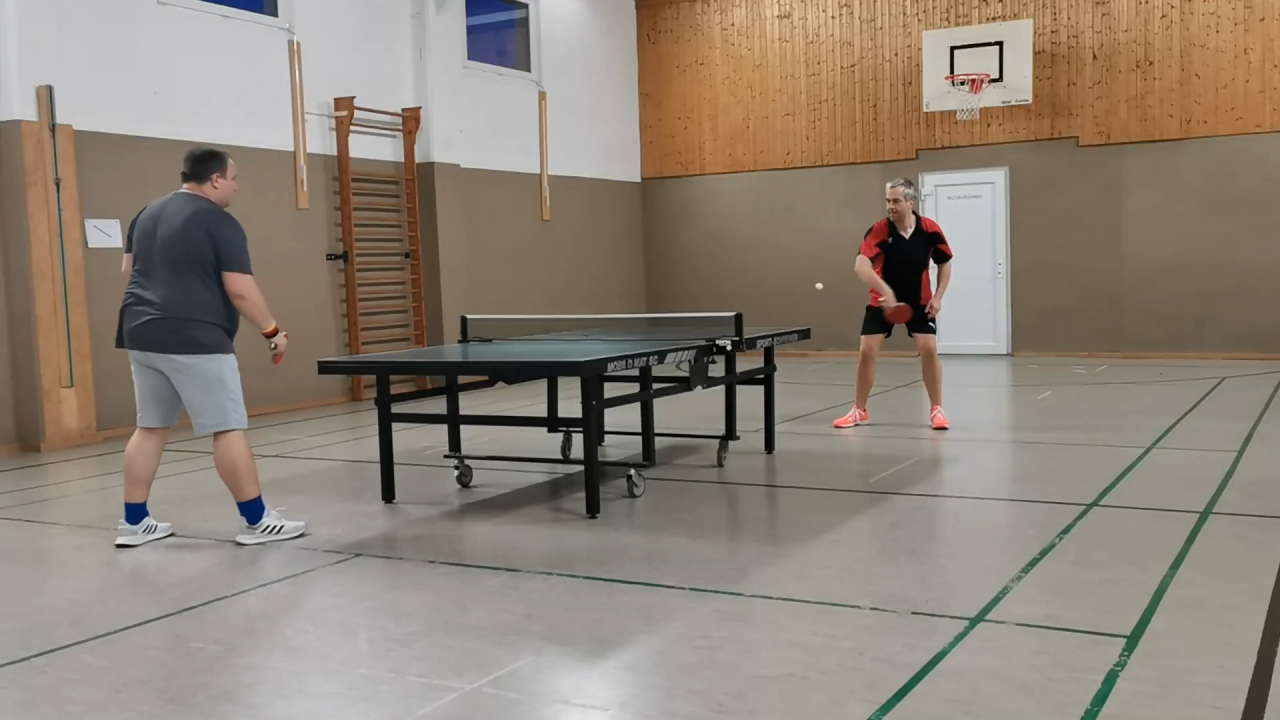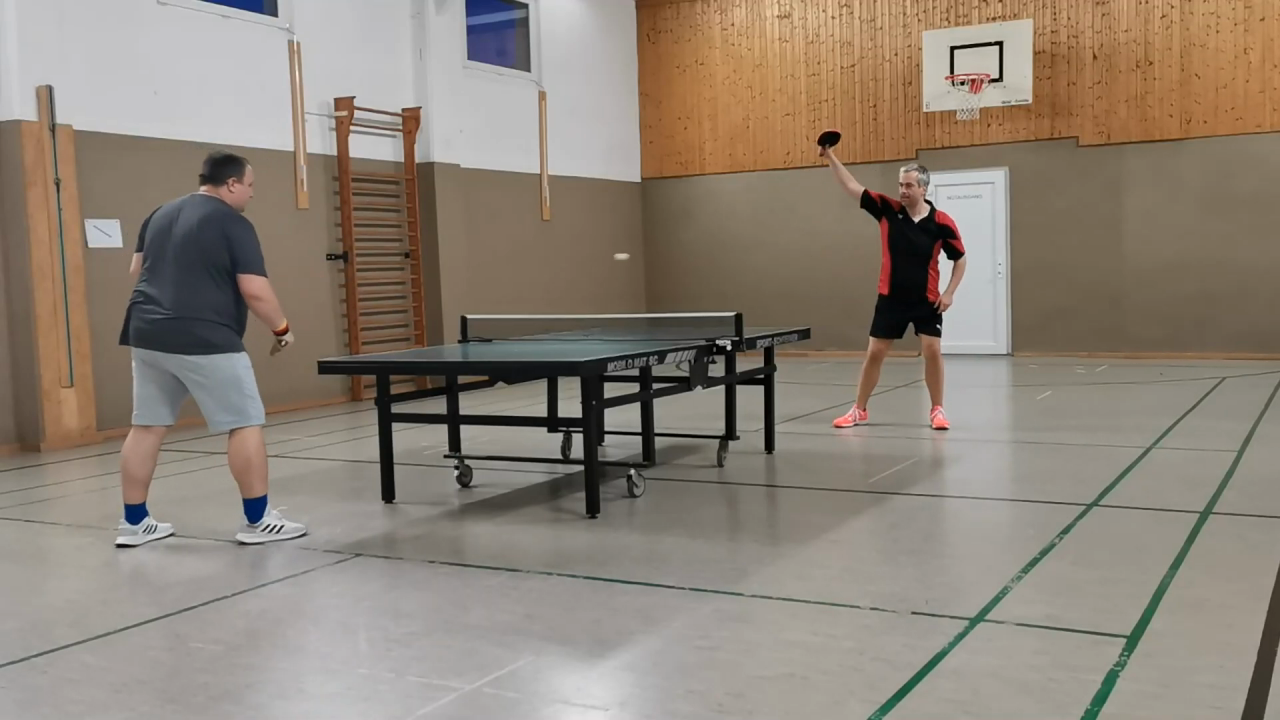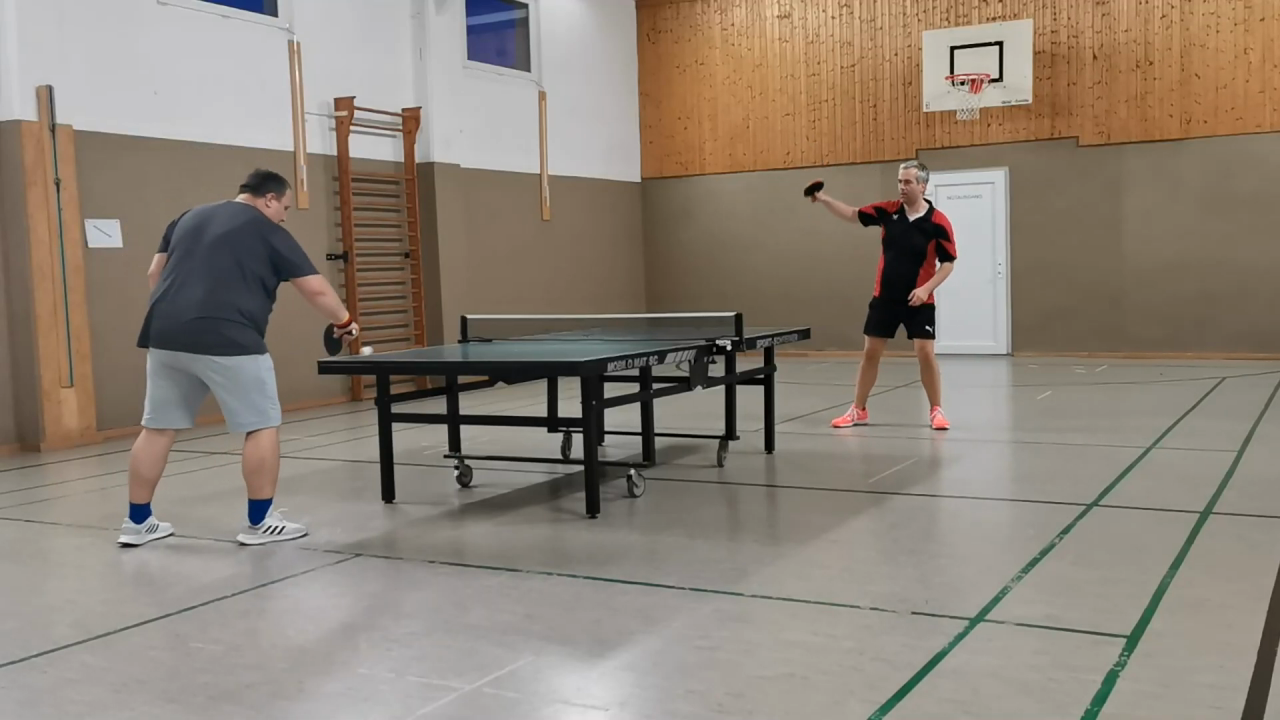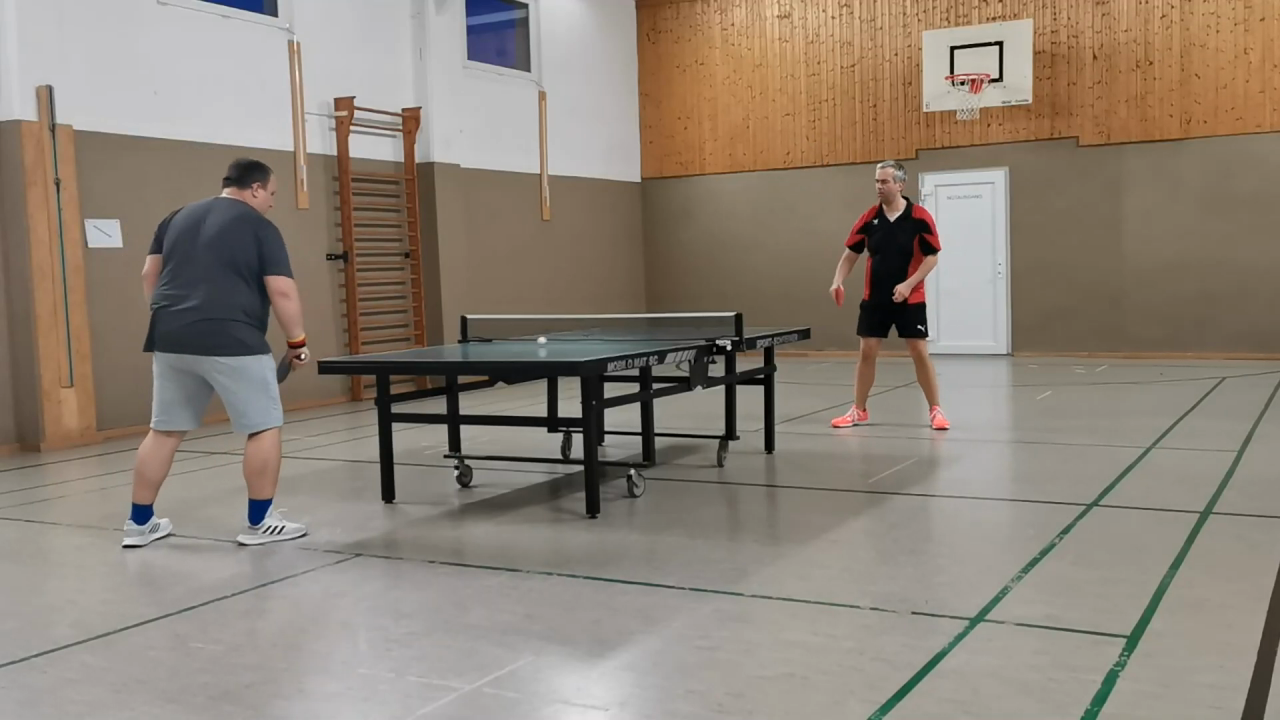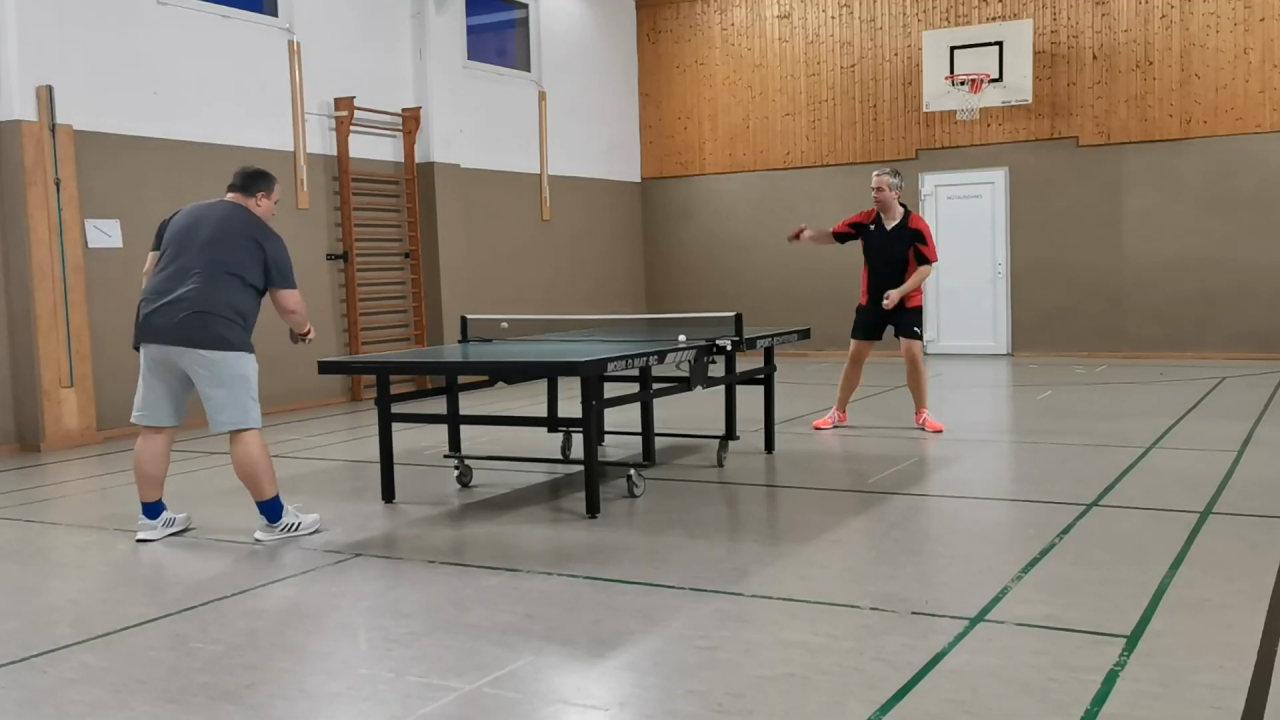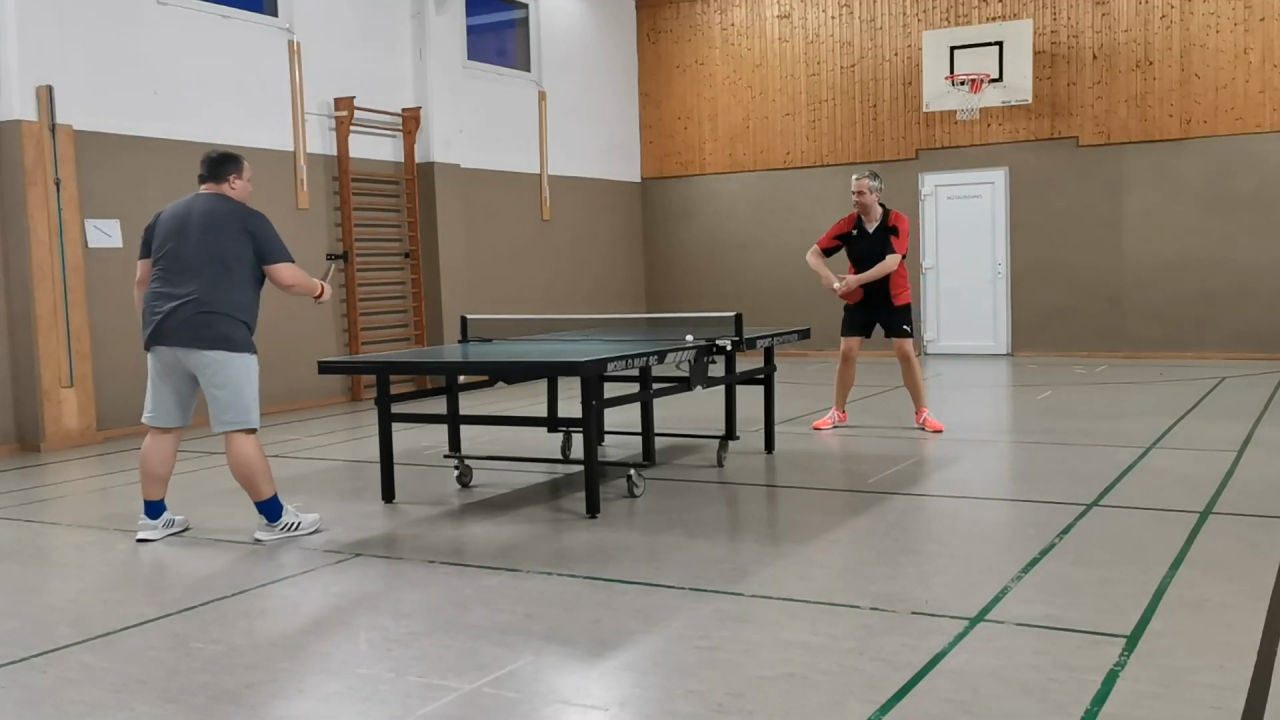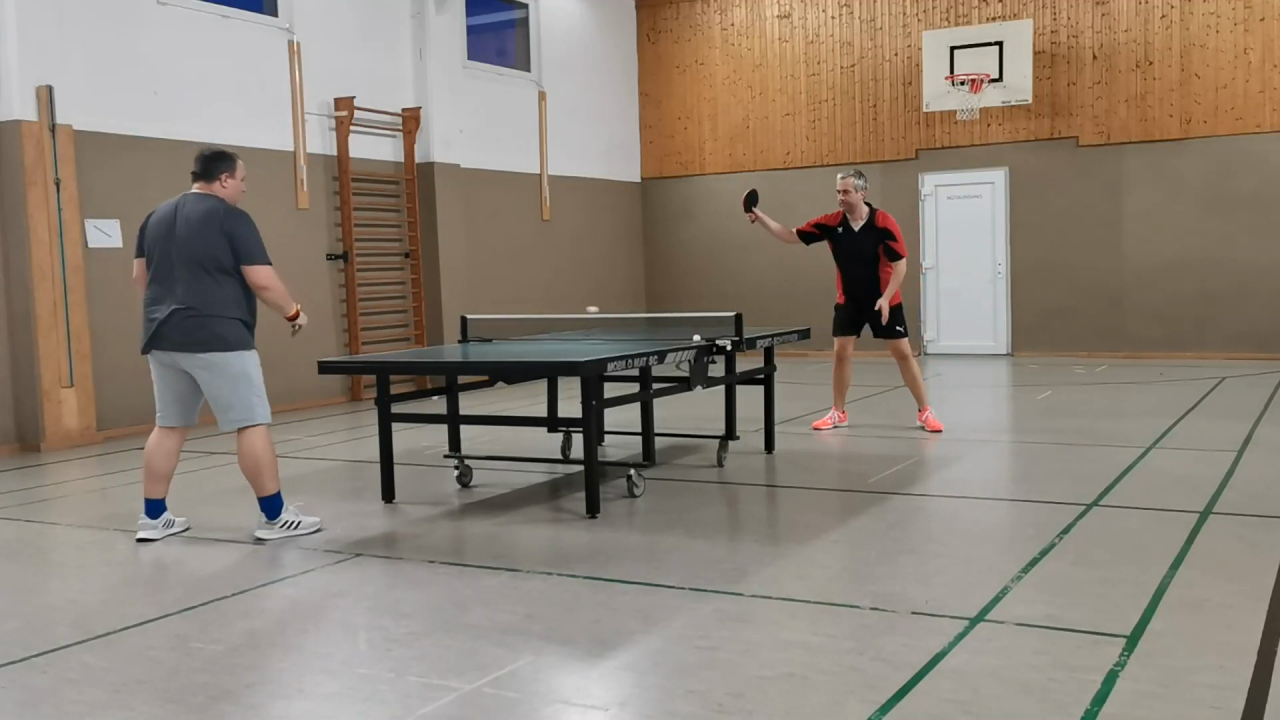
dt=0.3s
person 1, frame 1
left shoulder: (146, 214)
right shoulder: (220, 223)
left elbow: (129, 269)
right elbow: (240, 290)
right wrist: (272, 330)
left hip: (142, 335)
right hip: (195, 340)
left knee: (150, 429)
right knee: (228, 428)
left ankle: (134, 522)
right ankle: (256, 521)
person 1, frame 2
left shoulder: (161, 215)
right shoulder: (234, 225)
left elbow: (137, 270)
right elbow: (255, 292)
right wrist: (282, 328)
left hip: (149, 336)
right hip: (205, 340)
left knee: (146, 427)
right knee: (246, 424)
left ankle: (134, 522)
right ankle: (258, 520)
person 1, frame 3
left shoulder: (187, 219)
right shoulder: (270, 234)
left elbow: (155, 273)
right elbow: (316, 288)
right wrist: (344, 321)
left hip: (167, 338)
right hip: (228, 343)
left knee: (157, 428)
right knee: (262, 426)
left ankle: (137, 522)
right ankle: (260, 522)
person 1, frame 4
left shoulder: (178, 218)
right shoulder: (260, 228)
left elbow: (150, 275)
right elbow: (283, 292)
right wrist: (298, 341)
left hip: (172, 341)
right hip: (232, 343)
left knee: (165, 430)
right knee: (264, 428)
left ankle: (139, 522)
right ankle: (260, 521)
person 1, frame 5
left shoulder: (180, 217)
right shoulder: (262, 236)
left elbow: (150, 271)
right elbow: (289, 303)
right wrist: (305, 329)
left hip: (158, 334)
right hip: (214, 339)
left knee: (156, 427)
right knee: (243, 429)
left ankle: (151, 517)
right ankle: (276, 519)
person 1, frame 6
left shoulder: (163, 217)
right shoulder: (248, 220)
left elbow: (142, 279)
right elbow: (287, 278)
right wrist: (318, 288)
left hip: (166, 337)
right hip: (219, 338)
left knee: (162, 428)
right knee: (239, 430)
left ankle: (153, 518)
right ankle: (275, 518)
person 1, frame 7
left shoulder: (156, 217)
right shoulder: (233, 218)
left elbow: (140, 277)
right elbow: (262, 282)
right wrist: (293, 313)
left hip: (164, 339)
right hip: (219, 338)
left knee: (169, 426)
right knee: (252, 423)
left ankle: (153, 517)
right ankle: (274, 516)
person 2, frame 1
left shoulder: (931, 230)
right shoulder: (879, 232)
left elbow: (945, 263)
right elbow: (861, 265)
left wrist: (938, 296)
right wrist: (884, 289)
left hip: (919, 302)
right hip: (882, 302)
left knee: (929, 351)
right knee: (866, 353)
left ankle: (936, 410)
right ankle: (859, 411)
person 2, frame 2
left shoulder: (943, 223)
right shoulder: (888, 209)
left elbow: (960, 259)
right elbow: (853, 188)
left wrist: (949, 292)
right wrist: (831, 157)
left hip: (927, 300)
right hip: (891, 297)
left knee: (933, 352)
right knee: (875, 353)
left ankle: (937, 410)
right ankle: (859, 410)
person 2, frame 3
left shoulder: (938, 222)
right shoulder: (889, 211)
left elbow: (948, 263)
right elbow: (852, 214)
left wrist: (926, 289)
right wrist: (824, 199)
left hip: (919, 301)
right hip: (884, 298)
left knee: (926, 353)
right knee: (871, 352)
left ankle: (936, 411)
right ankle: (859, 410)
person 2, frame 4
left shoulder: (920, 217)
right shoulder: (869, 218)
left elbow: (932, 256)
right elbow: (850, 253)
left wrist: (909, 283)
right wrist: (837, 280)
left hip: (909, 299)
right hip: (874, 299)
left knee: (919, 353)
right knee: (867, 353)
left ankle: (935, 410)
right ankle: (859, 410)
person 2, frame 5
left shoulder: (916, 226)
right shoulder: (865, 220)
left elbow: (926, 266)
right elbow: (831, 236)
left wrist: (900, 291)
right wrist: (809, 234)
left hip: (907, 302)
right hip: (870, 302)
left knee: (913, 354)
right knee: (855, 355)
left ankle: (922, 413)
right ankle: (839, 411)
person 2, frame 6
left shoulder: (897, 222)
right shoulder: (846, 225)
left elbow: (892, 262)
right elbow: (813, 255)
left wrist: (857, 279)
right wrist: (831, 280)
left hip: (894, 300)
right hip: (858, 301)
left knee: (906, 353)
right knee: (847, 353)
left ankle: (922, 413)
right ankle: (838, 412)
person 2, frame 7
left shoulder: (884, 222)
right shoulder: (831, 223)
left elbow: (900, 263)
right elbow: (793, 235)
left wrist: (886, 297)
right wrist: (762, 219)
left hip: (883, 302)
right hip: (848, 302)
left knee: (903, 352)
right knee: (841, 353)
left ankle: (925, 411)
right ankle: (838, 412)
